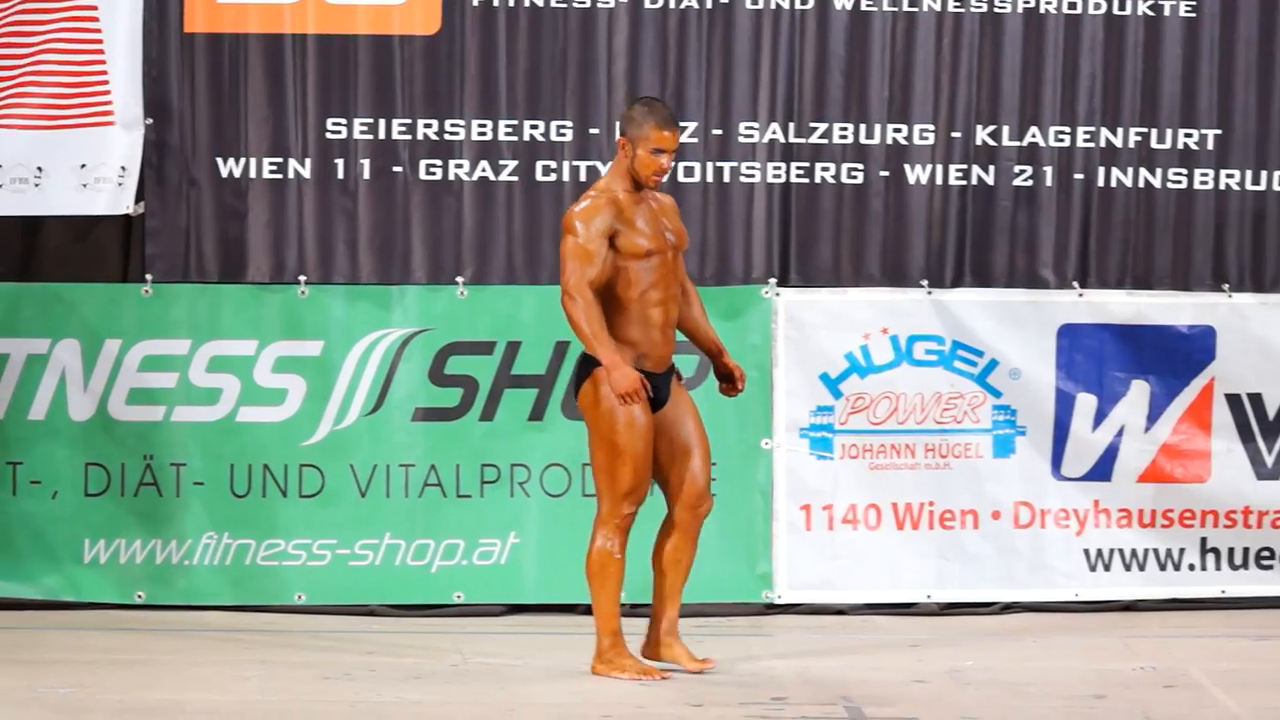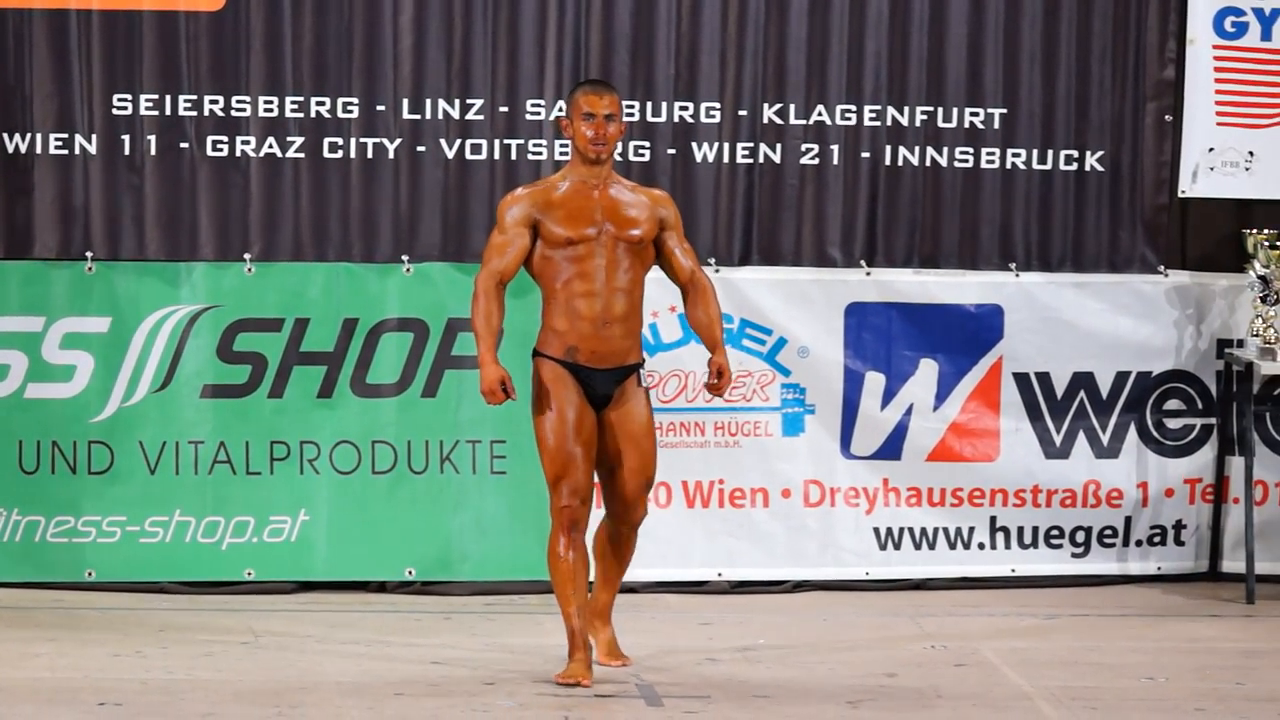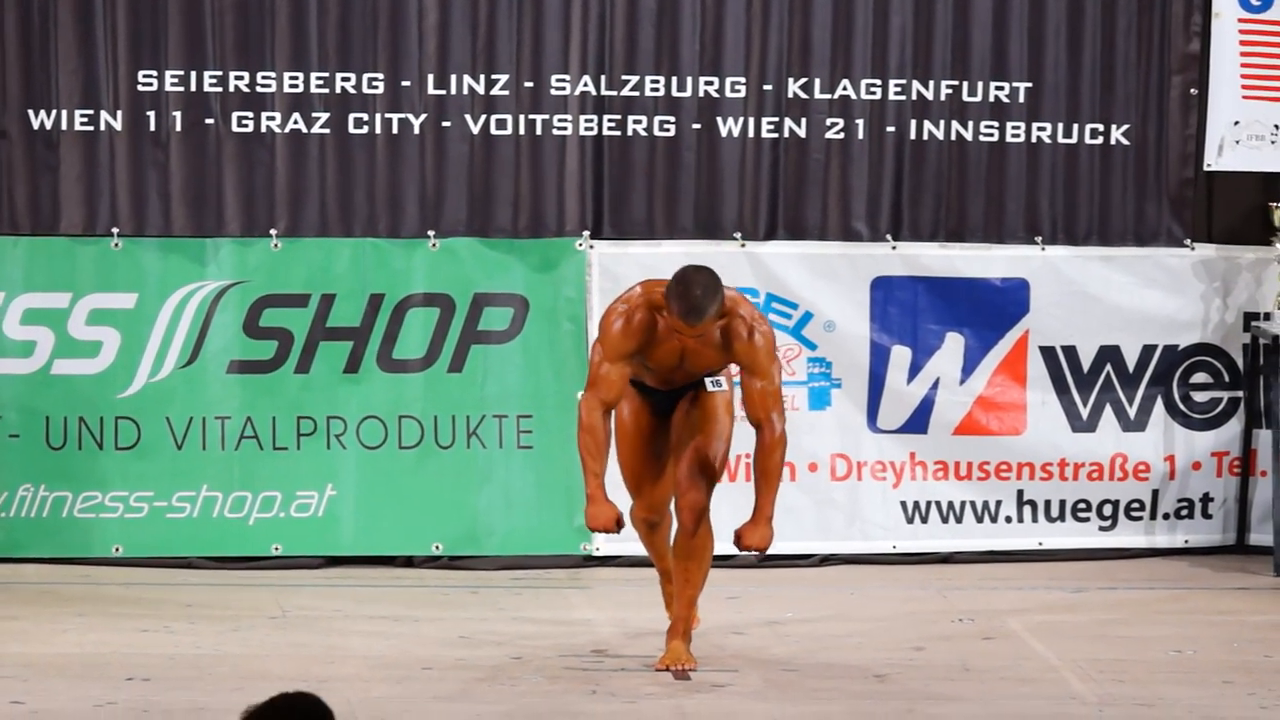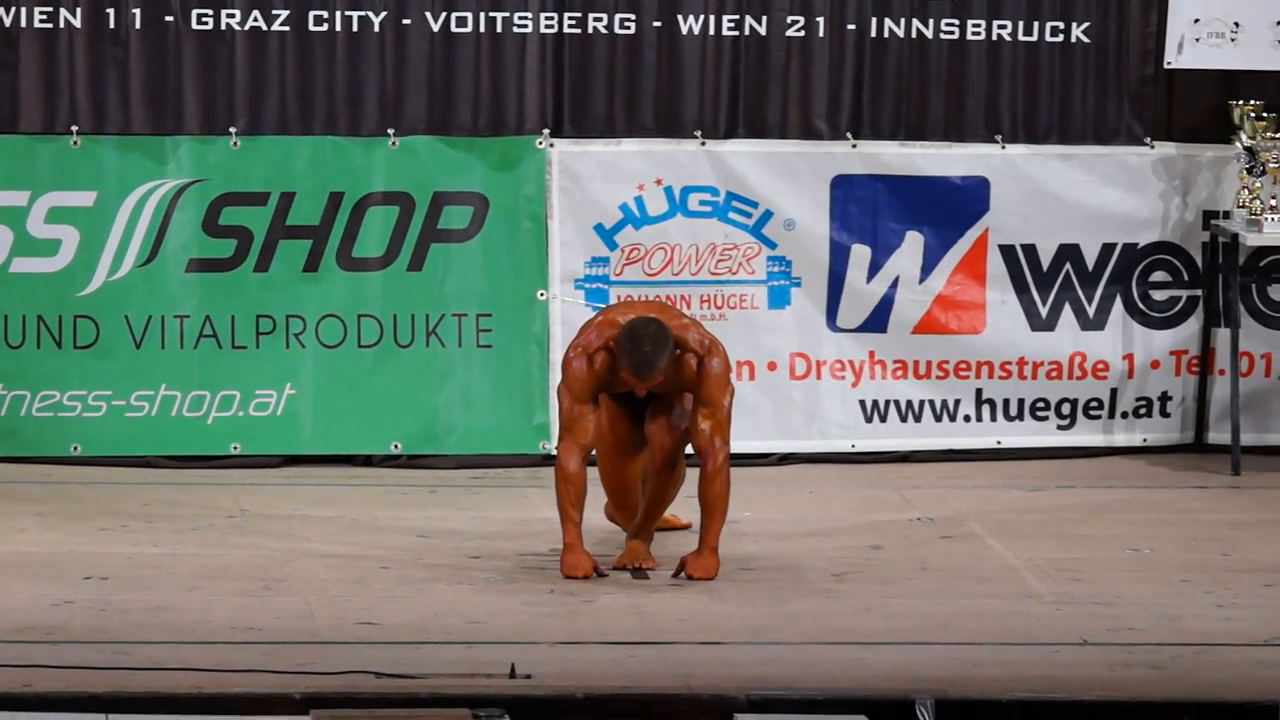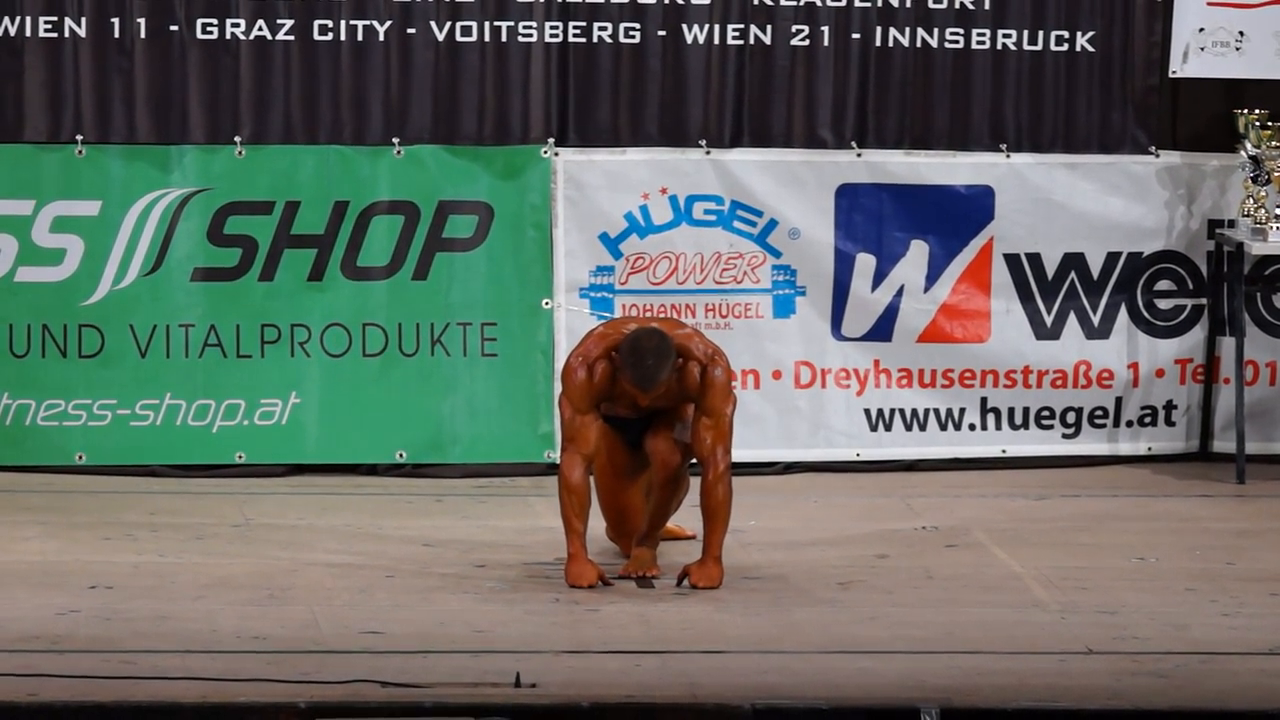
dt=1s
person 1, frame 1
left shoulder: (663, 207)
right shoulder: (593, 211)
right elbow: (576, 292)
left wrist: (717, 352)
right wrist: (611, 361)
left hip: (662, 378)
right hip: (615, 381)
left knee: (694, 501)
right knee: (620, 511)
left ankle: (663, 634)
right ankle: (608, 649)
person 1, frame 2
left shoulder: (653, 205)
right shoulder: (530, 203)
left elbow: (692, 280)
right elbow: (491, 281)
left wrist: (716, 347)
right wrist: (487, 357)
left hip: (626, 378)
right hip: (560, 373)
left knee: (628, 510)
right knee: (569, 509)
left ankle: (600, 617)
right ankle: (577, 649)
person 1, frame 3
left shoulder: (749, 330)
right shoulder: (627, 317)
left elbow: (770, 423)
right elbow: (595, 402)
left wrist: (763, 517)
right wrist: (594, 494)
left hip: (703, 387)
right hip: (640, 387)
left knee: (693, 504)
right knee: (649, 507)
left ankle: (679, 635)
right ankle: (671, 578)
person 1, frame 4
left shoulder: (706, 358)
right shoulder: (585, 356)
left elbow: (715, 452)
right elbow: (572, 448)
left wrist: (708, 550)
right wrist: (572, 546)
left hip: (674, 391)
right hip: (613, 395)
left knee: (666, 446)
right knee: (627, 510)
left ankle: (642, 534)
right ankle: (624, 511)
person 1, frame 5
left shoulder: (708, 366)
right shoulder: (586, 365)
left elbow: (716, 461)
right elbow: (575, 457)
left wrist: (711, 559)
right wrist: (577, 556)
left hip: (673, 414)
right hip: (613, 420)
left knee: (668, 457)
right knee: (626, 539)
left ankle: (648, 539)
right ankle: (645, 529)
